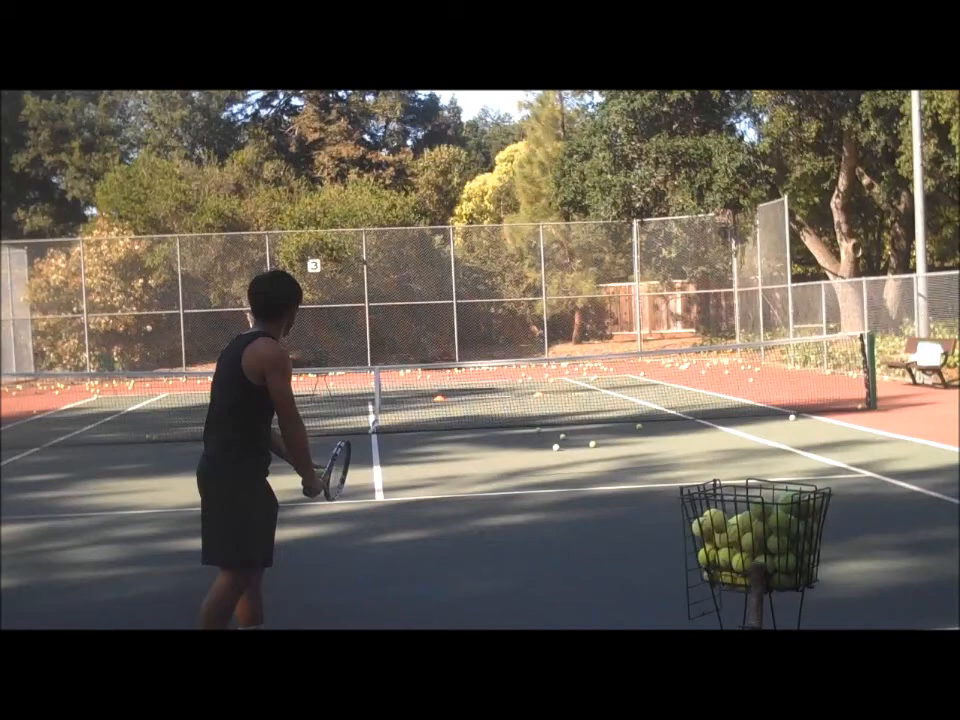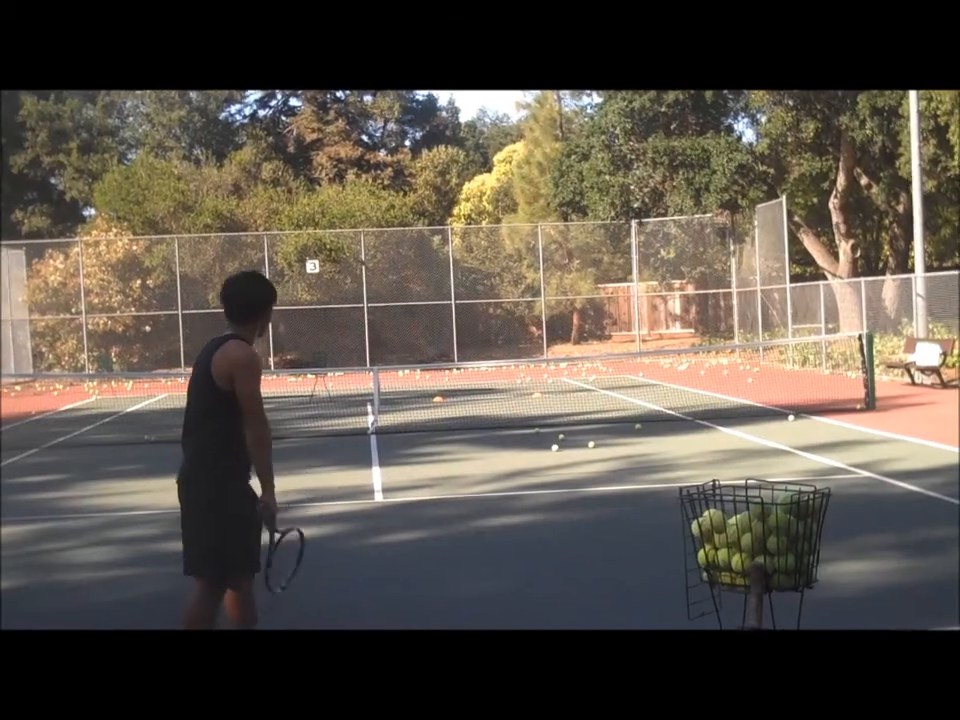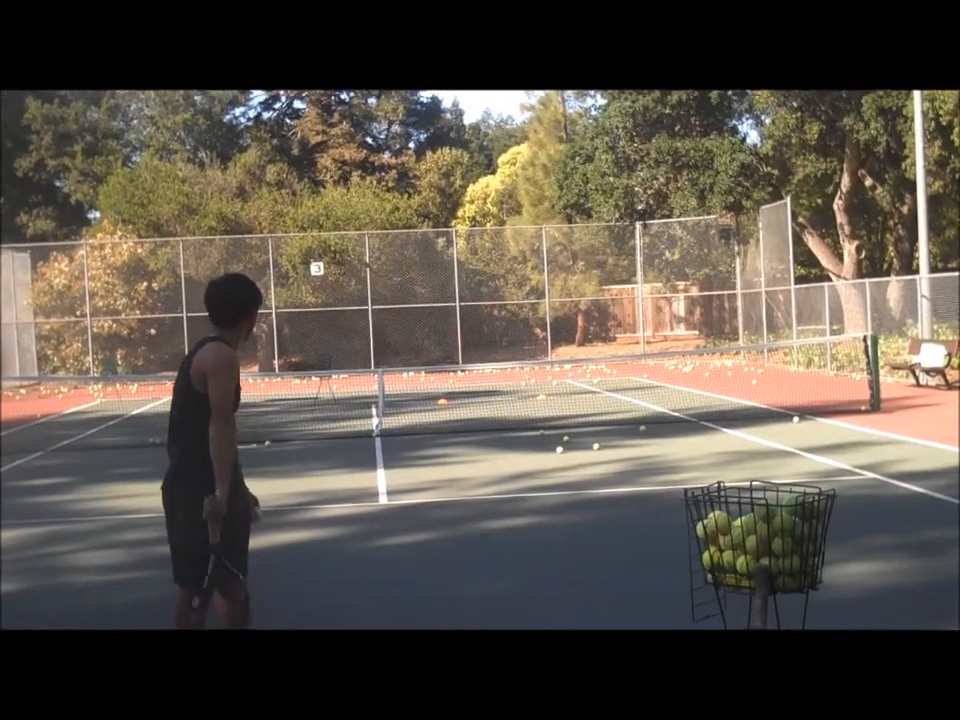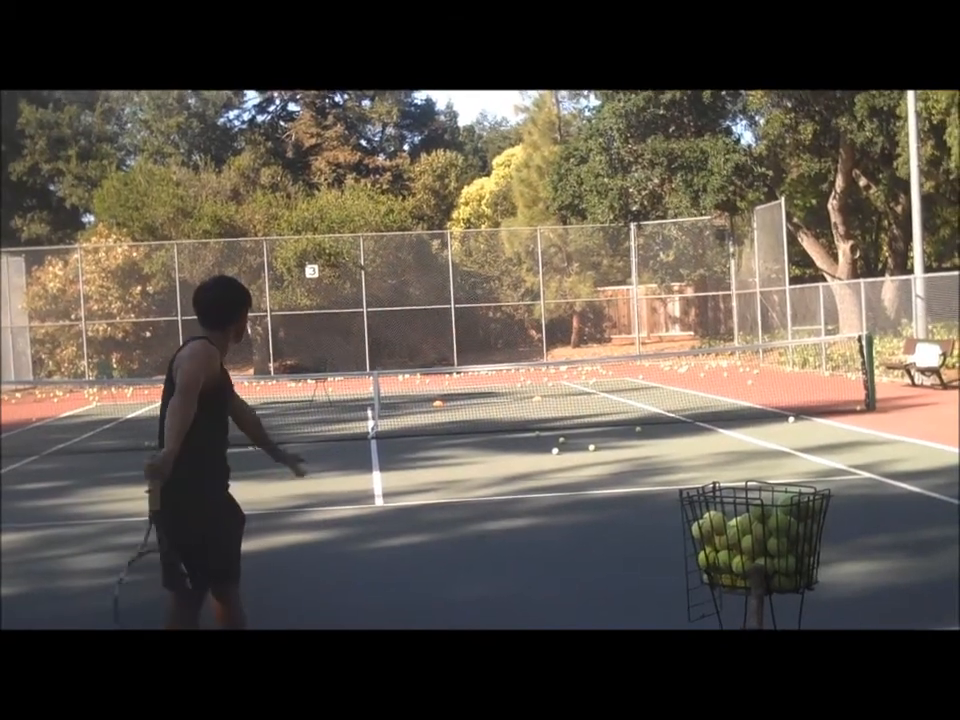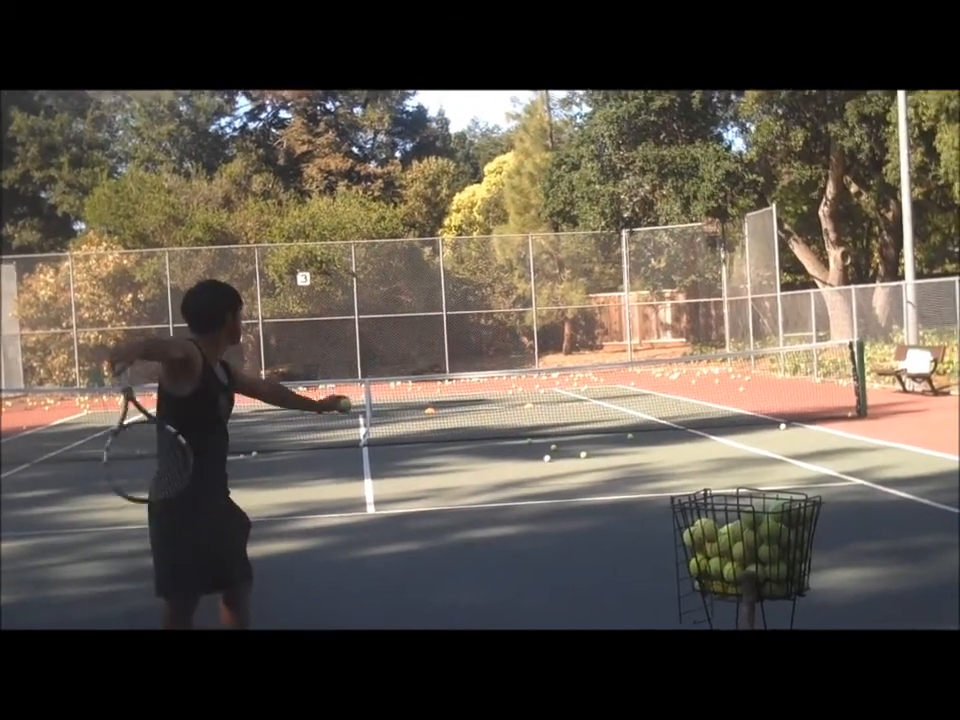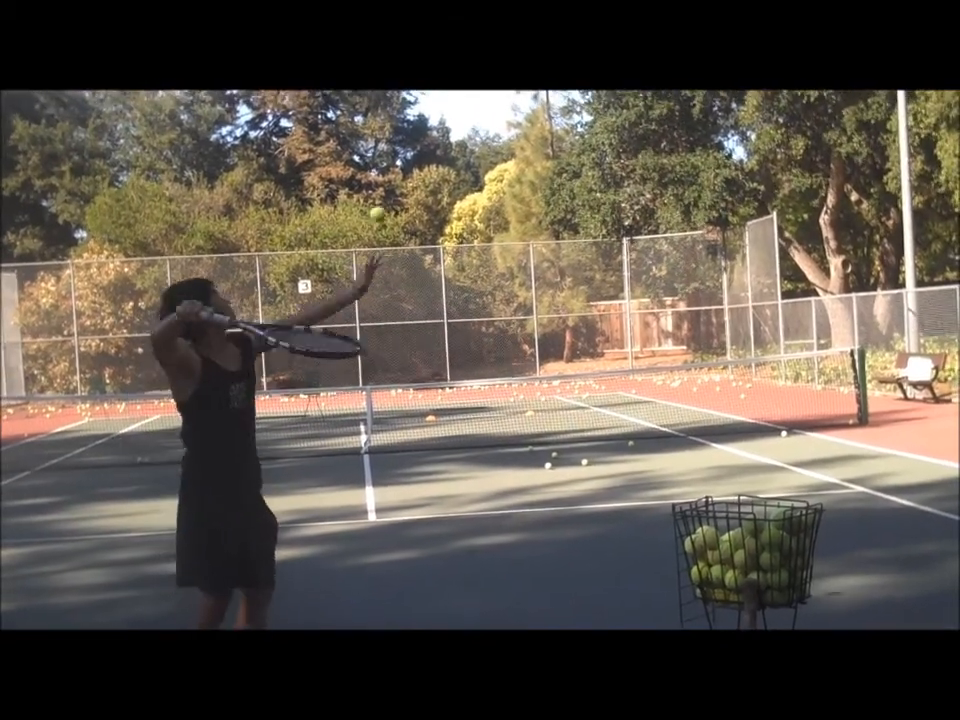
dt=0.4s
person 1, frame 1
left shoulder: (239, 347)
right shoulder: (271, 353)
right elbow: (289, 422)
left wrist: (297, 464)
right wrist: (309, 474)
left hip: (228, 470)
right hip: (234, 476)
left knee: (250, 567)
right knee: (235, 572)
person 1, frame 2
left shoulder: (217, 350)
right shoulder: (242, 355)
right elbow: (255, 427)
left wrist: (250, 490)
right wrist: (268, 493)
left hip: (212, 478)
right hip: (215, 483)
left knee: (240, 572)
right knee: (213, 581)
person 1, frame 3
left shoulder: (210, 353)
right shoulder: (220, 356)
right elbow: (220, 425)
left wrist: (237, 487)
right wrist: (222, 490)
left hip: (201, 486)
right hip: (197, 491)
left knee: (230, 578)
right knee: (198, 586)
person 1, frame 4
left shoulder: (213, 361)
right shoulder: (200, 353)
left elbow: (240, 412)
right elbow: (184, 400)
left wrist: (277, 453)
right wrist: (169, 452)
left hip: (207, 490)
right hip: (186, 493)
left knee: (226, 582)
right knee: (189, 592)
person 1, frame 5
left shoulder: (222, 370)
right shoulder: (185, 356)
left elbow: (266, 390)
right elbow: (147, 345)
left wrist: (314, 403)
right wrist: (128, 350)
left hip: (212, 497)
right hip: (179, 502)
left knee: (237, 584)
right knee: (182, 603)
person 1, frame 6
left shoulder: (242, 348)
right shoulder: (190, 360)
left elbow: (299, 320)
right elbow: (159, 339)
left wrist: (354, 292)
right wrist: (182, 315)
left hip: (245, 493)
right hip: (206, 498)
left knee: (260, 589)
right knee: (215, 602)
